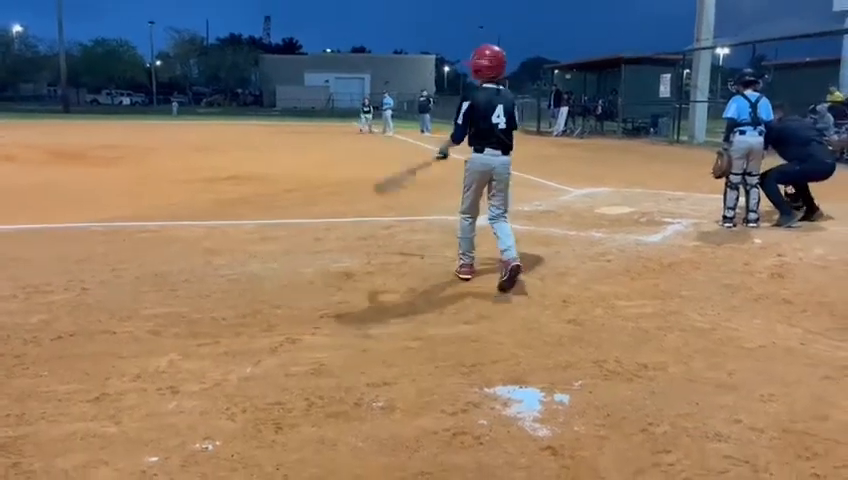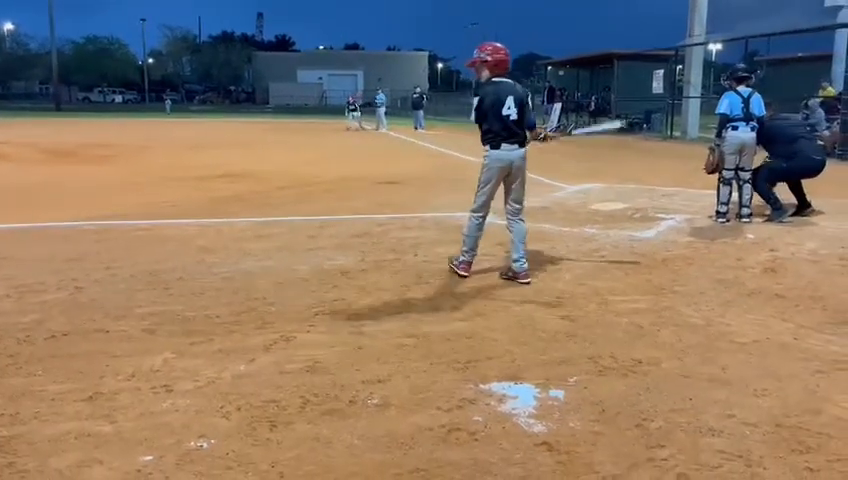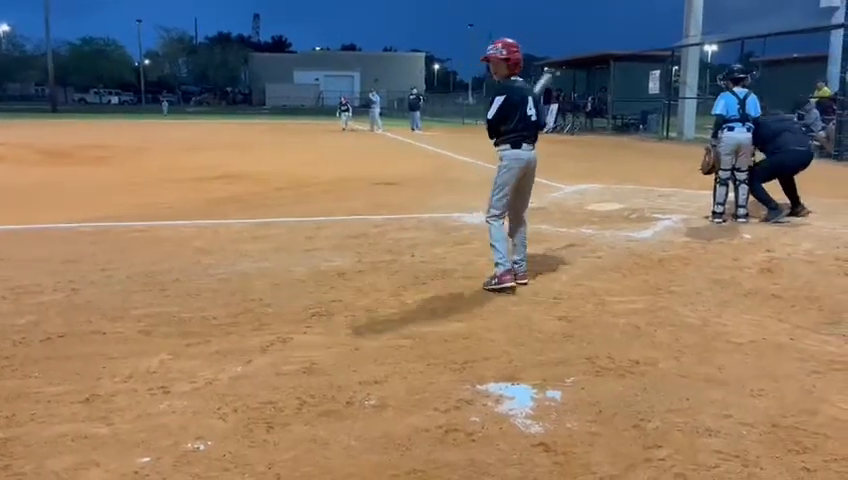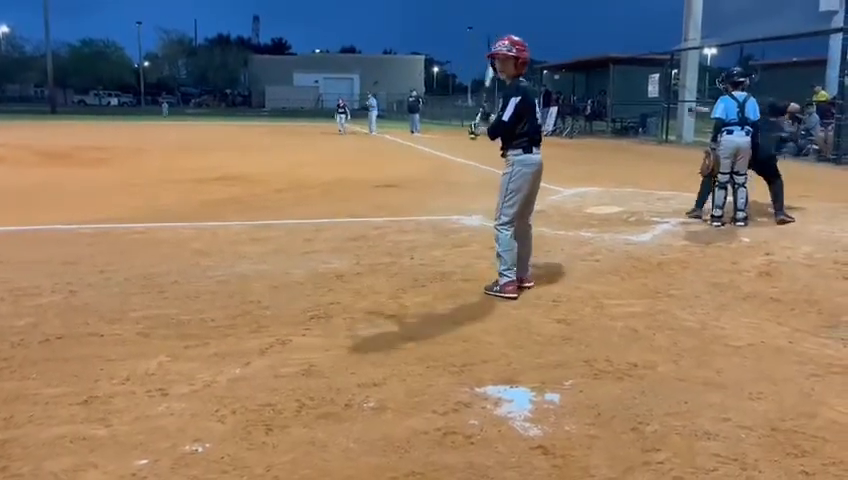
dt=0.4s
person 1, frame 1
left shoulder: (472, 97)
right shoulder: (509, 98)
left elbow: (459, 133)
right elbow: (512, 127)
left wrist: (444, 148)
left hip: (479, 158)
right hip: (503, 160)
left knee: (468, 213)
right knee: (498, 215)
left ankle: (466, 264)
right ankle: (510, 258)
person 1, frame 2
left shoulder: (483, 92)
right shoulder: (519, 91)
left elbow: (480, 123)
right elbow: (530, 124)
left hip: (495, 155)
right hip: (518, 154)
left knee: (479, 210)
right knee: (515, 212)
left ankle: (464, 261)
right ankle: (519, 267)
person 1, frame 3
left shoulder: (503, 89)
right shoulder: (528, 89)
left elbow: (491, 128)
right elbow: (540, 123)
left hip: (511, 155)
right hip: (530, 154)
left knee: (495, 214)
right knee: (518, 214)
left ankle: (503, 273)
right ankle: (519, 269)
person 1, frame 4
left shoulder: (514, 90)
right shoulder: (524, 89)
left elbow: (500, 129)
left wrist: (485, 129)
right wrist: (492, 122)
left hip: (519, 160)
right hip: (533, 157)
left knee: (504, 221)
right knee: (522, 220)
left ankle: (507, 282)
right ankle: (523, 274)
person 2, frame 1
left shoulder: (736, 100)
right shoulder: (763, 100)
left elbow: (731, 123)
left wrist: (725, 142)
right wrist: (765, 146)
left hip: (740, 139)
right hip: (758, 140)
left knee: (733, 178)
right knee: (753, 179)
left ankle: (729, 217)
right ankle: (752, 217)
person 2, frame 2
left shoulder: (728, 95)
right shoulder: (756, 96)
left elbow: (723, 119)
right elbow: (761, 120)
left wrist: (717, 138)
right wrist: (757, 141)
left hip: (732, 134)
right hip: (750, 135)
left knee: (726, 174)
right knee: (746, 174)
left ankle: (722, 212)
right ankle: (745, 212)
person 2, frame 3
left shoulder: (725, 96)
right shoulder: (752, 97)
left elbow: (719, 119)
right elbow: (756, 121)
left wrist: (713, 138)
right wrist: (754, 142)
left hip: (728, 135)
right hip: (746, 136)
left knee: (723, 174)
right knee: (742, 175)
left ankle: (718, 212)
right ankle: (741, 212)
person 2, frame 4
left shoulder: (724, 100)
right shoulder: (751, 100)
left elbow: (718, 123)
right elbow: (755, 125)
left wrist: (713, 142)
right wrist: (752, 144)
left hip: (727, 139)
right hip: (745, 139)
left knee: (722, 177)
right knee: (741, 178)
left ankle: (717, 215)
right ankle: (740, 216)
